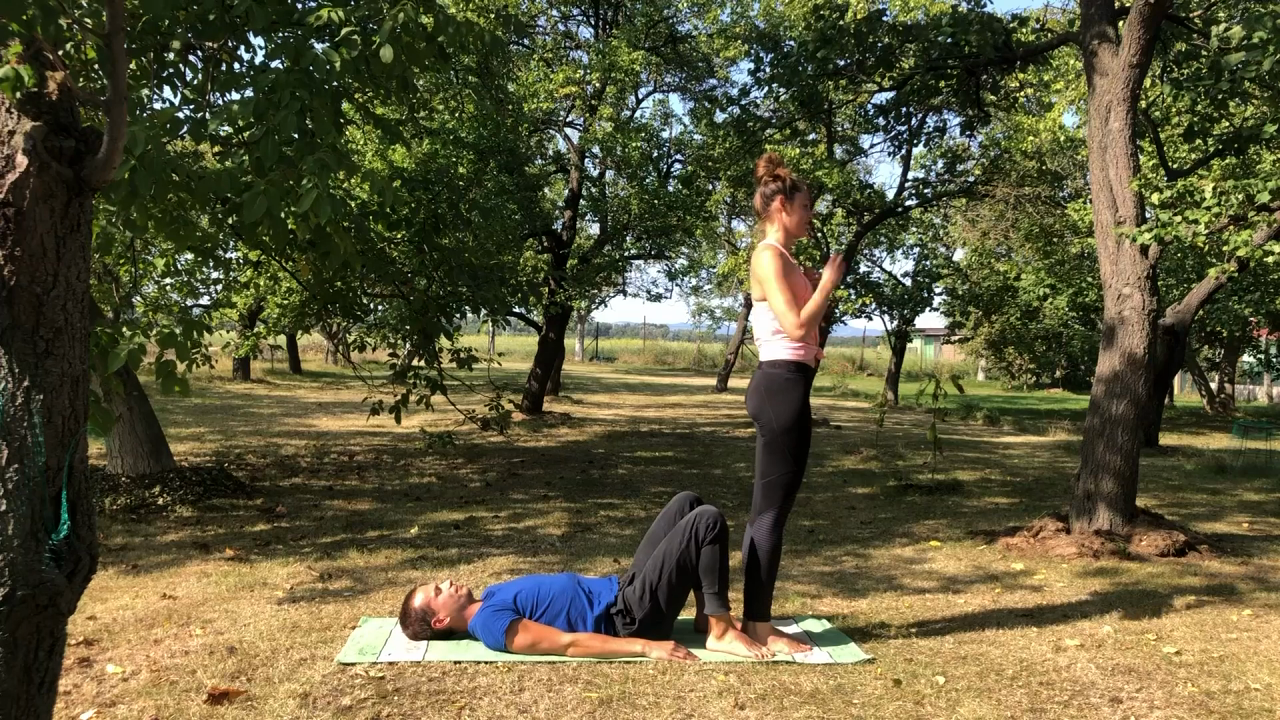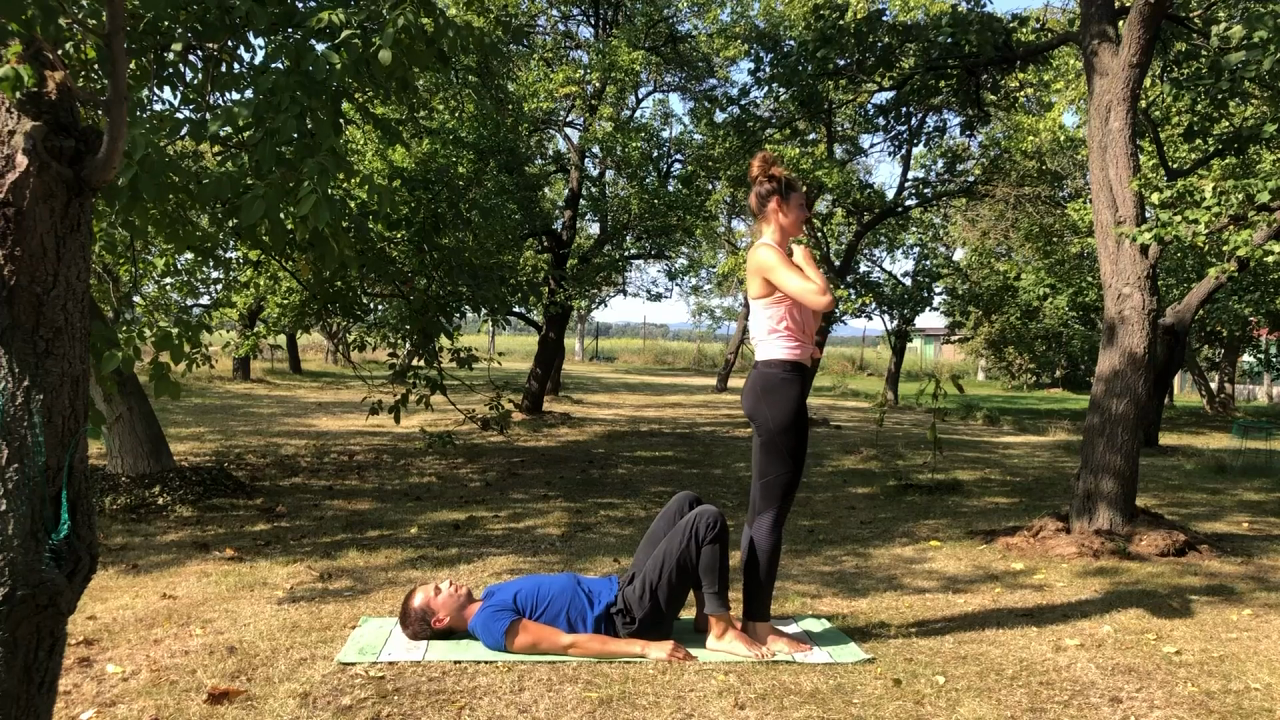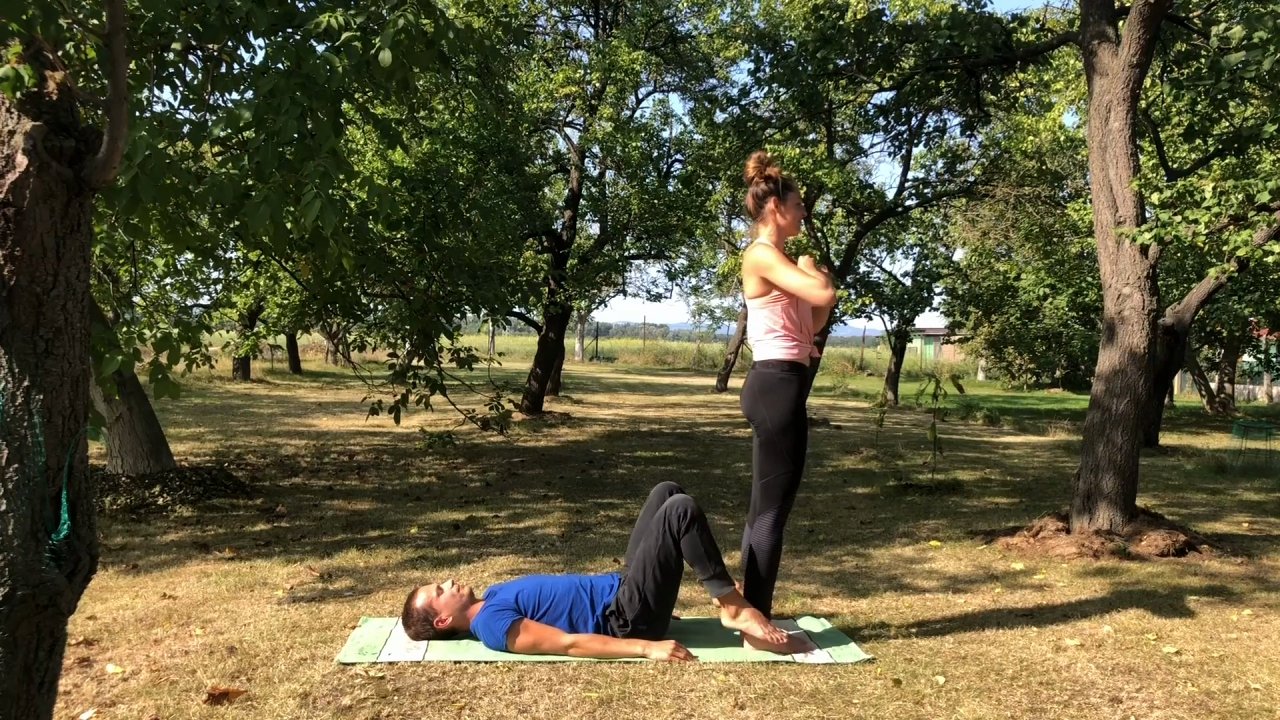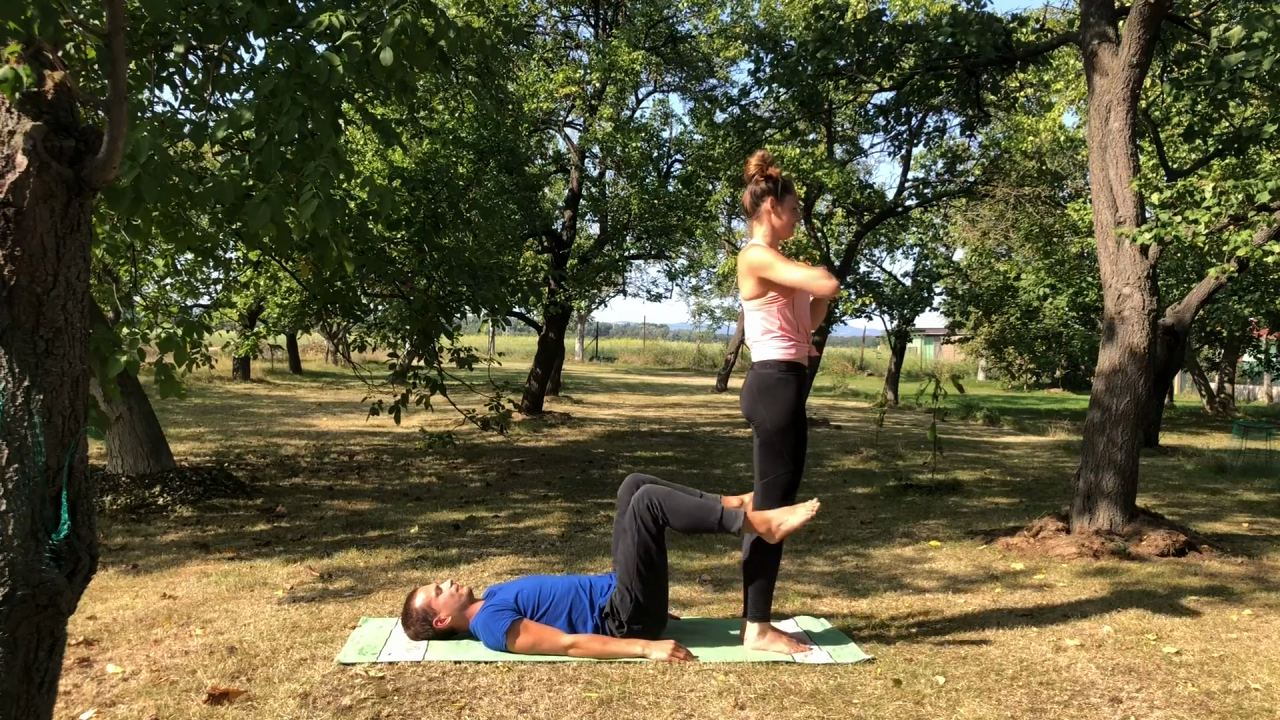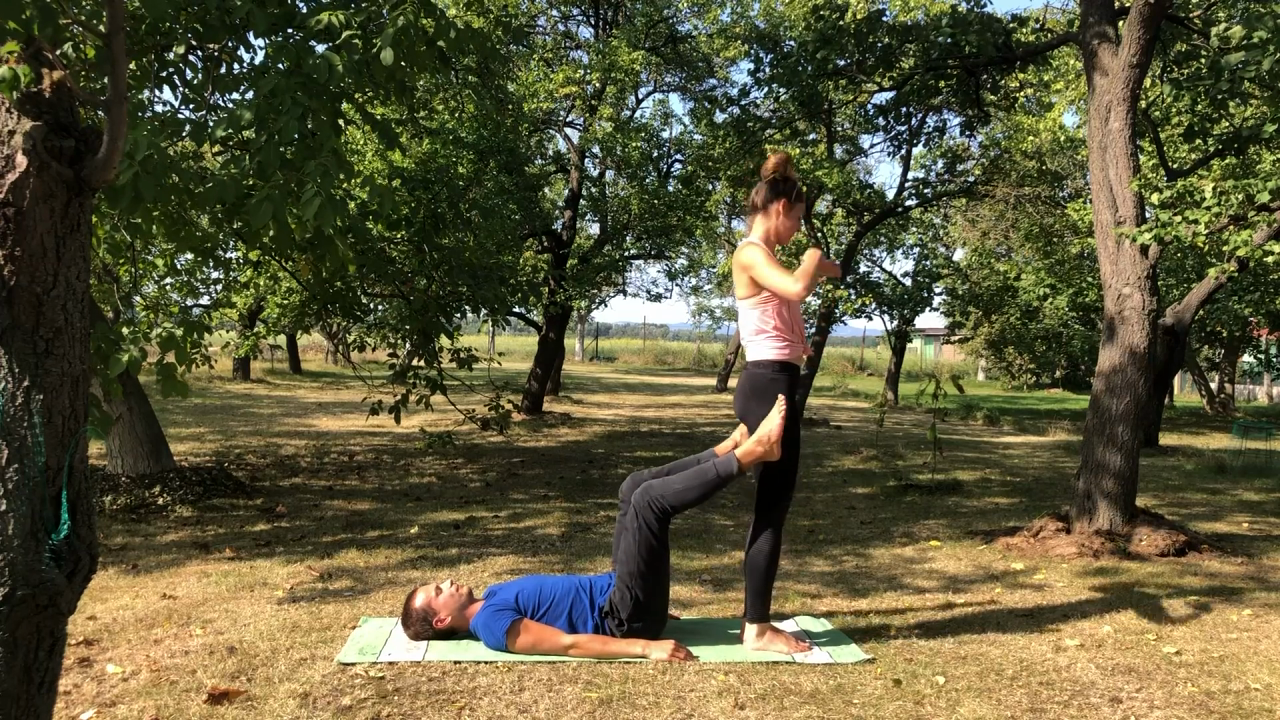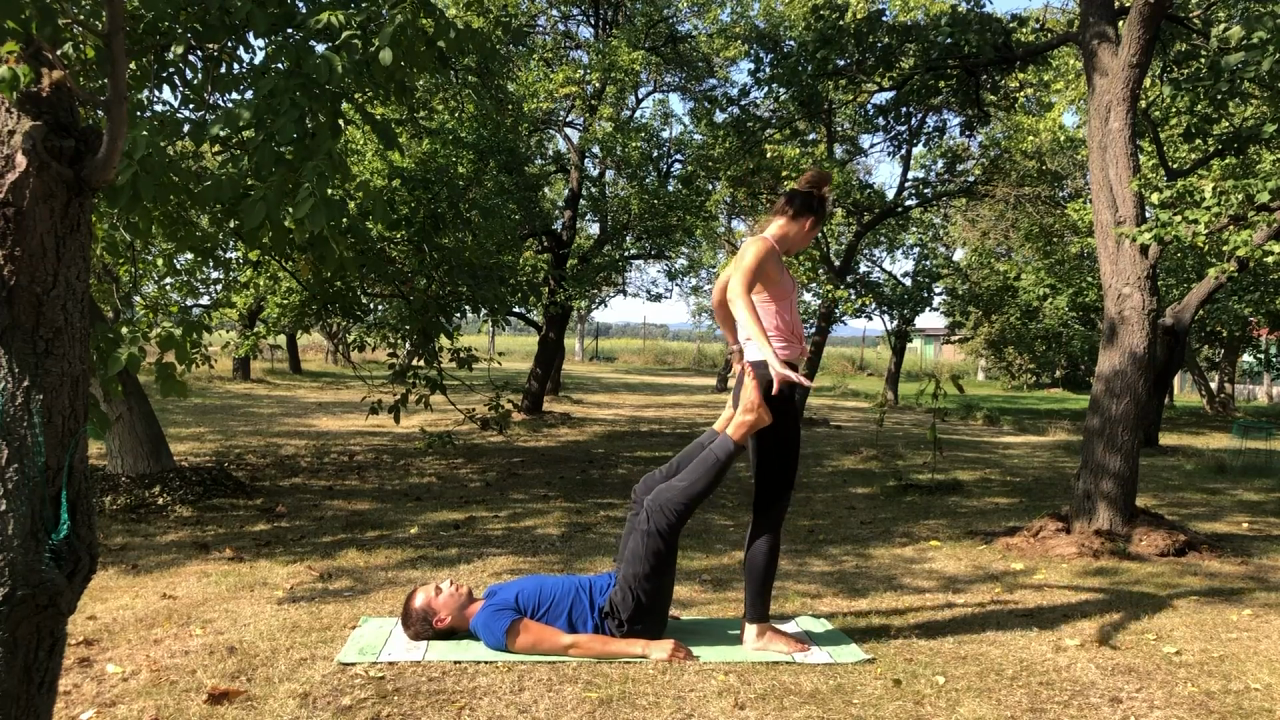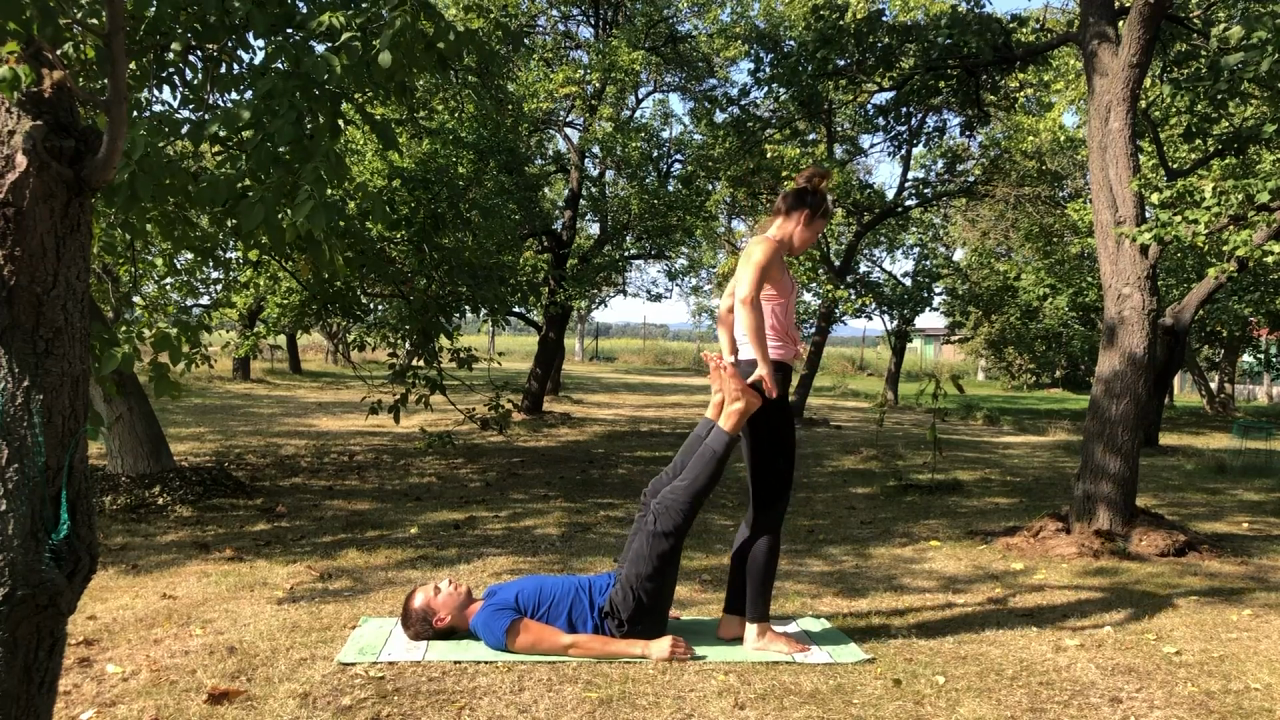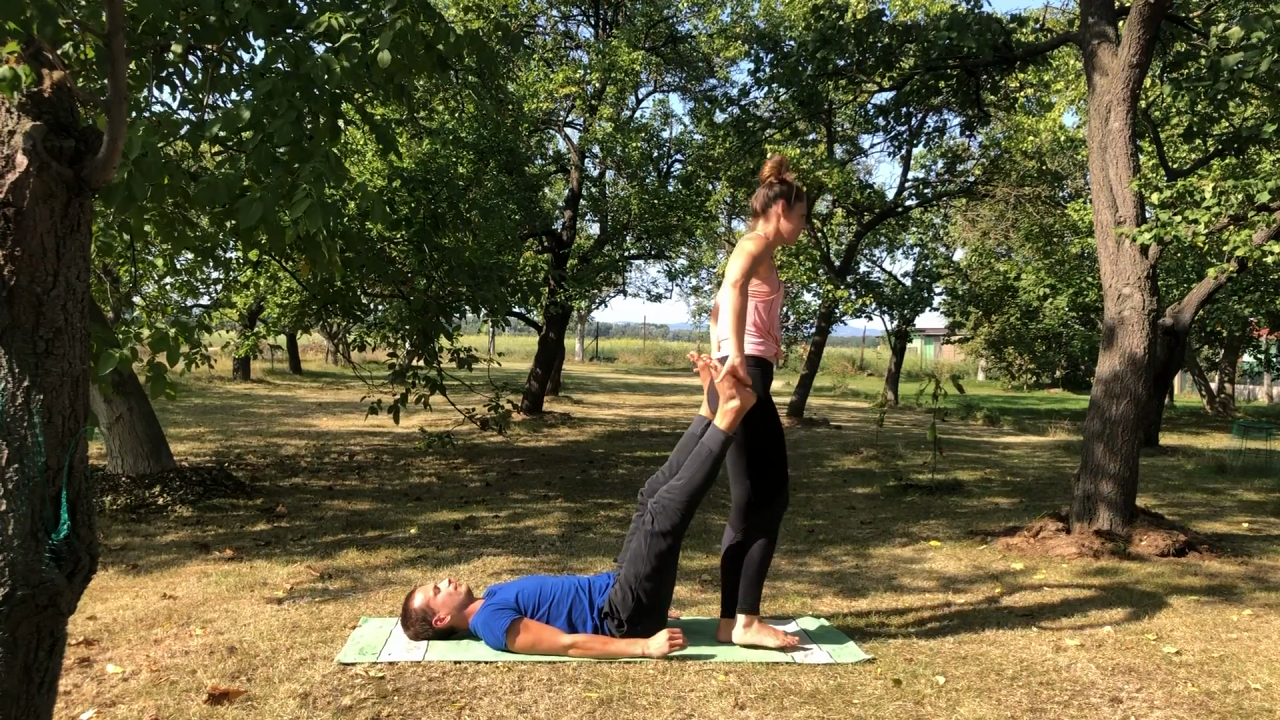
dt=0.4s
person 1, frame 1
left shoulder: (783, 258)
right shoulder: (769, 256)
right elbow: (797, 326)
left wrist: (819, 287)
right wrist: (827, 282)
left hip: (784, 383)
right hip: (782, 385)
left knee: (768, 509)
right knee: (772, 510)
left ankle: (756, 619)
right ankle: (757, 628)
person 1, frame 2
left shoulder: (779, 257)
right shoulder: (767, 255)
left elbow: (808, 318)
right elbow: (824, 300)
left wrist: (804, 263)
right wrist: (806, 259)
left hip: (779, 383)
right hip: (779, 385)
left knee: (765, 509)
right knee: (770, 510)
left ankle: (755, 619)
right ankle: (757, 627)
person 1, frame 3
left shoulder: (776, 259)
right shoulder: (763, 255)
left elbow: (813, 319)
right elbow: (825, 294)
left wrist: (813, 277)
right wrist: (813, 269)
left hip: (779, 384)
right hip: (777, 385)
left knee: (765, 509)
right knee: (771, 510)
left ankle: (755, 616)
person 1, frame 4
left shoulder: (773, 258)
right shoulder: (757, 256)
left elbow: (808, 320)
right elbow: (828, 284)
left wrist: (814, 287)
right wrist: (812, 272)
left hip: (778, 384)
right hip: (776, 384)
left knee: (766, 508)
right knee: (773, 509)
left ankle: (754, 619)
right ankle: (758, 629)
person 1, frame 5
left shoulder: (763, 253)
right shoulder: (752, 250)
left elbow: (786, 292)
right elbow: (795, 290)
left wrist: (813, 272)
right wrist: (813, 263)
left hip: (772, 382)
right hip: (769, 383)
left knee: (770, 504)
right knee: (771, 507)
left ankle: (755, 619)
right ankle: (756, 629)
person 1, frame 6
left shoulder: (765, 253)
right shoulder: (762, 247)
left elbow: (719, 298)
right elbow: (734, 295)
left wrist: (739, 349)
right wrist: (770, 358)
left hip: (771, 383)
right hip: (771, 385)
left knee: (772, 504)
right knee: (771, 507)
left ankle: (756, 617)
right ankle: (757, 628)
person 1, frame 7
left shoulder: (762, 253)
right shoulder: (767, 247)
left elbow: (725, 309)
right elbow: (744, 299)
left wrist: (732, 363)
right wrist: (763, 367)
left hip: (757, 383)
right hip: (763, 383)
left knee: (766, 505)
right knee: (769, 506)
left ankle: (734, 616)
right ankle: (757, 628)
person 1, frame 8
left shoulder: (756, 251)
right shoulder: (757, 243)
left elbow: (718, 306)
right elbow: (735, 286)
left wrist: (720, 359)
right wrist: (737, 359)
left hip: (739, 381)
right hip: (745, 380)
left knee: (752, 503)
right knee: (766, 501)
left ankle: (732, 617)
right ankle: (746, 619)
person 2, frame 1
left shoulder: (491, 598)
right shoulder: (491, 625)
right elbow: (568, 643)
right wrist: (646, 646)
left hip: (621, 591)
right hip: (631, 616)
left knee: (688, 504)
right knee: (708, 521)
left ankle: (707, 614)
right ankle: (721, 630)
person 2, frame 2
left shoulder: (491, 596)
right shoulder: (491, 625)
right elbow: (567, 643)
right wrist: (646, 647)
left hip: (621, 590)
right hip: (631, 617)
left knee: (688, 503)
right knee: (708, 521)
left ankle: (708, 612)
right ankle: (720, 630)
person 2, frame 3
left shoulder: (494, 597)
right shoulder: (492, 625)
right elbow: (570, 644)
right wrist: (647, 648)
left hip: (618, 588)
right hip: (628, 618)
left knee: (667, 493)
right knee: (680, 509)
left ankle: (726, 594)
right ankle: (733, 606)
person 2, frame 4
left shoulder: (492, 599)
right shoulder: (491, 624)
right elbow: (570, 644)
right wrist: (648, 648)
left hip: (612, 591)
right hip: (626, 619)
left knee: (635, 487)
right knee: (647, 500)
left ankle: (740, 509)
right ankle: (755, 522)
person 2, frame 5
left shoulder: (491, 600)
right shoulder: (490, 624)
right elbow: (569, 644)
right wrist: (646, 648)
left hip: (613, 594)
right hip: (626, 618)
left knee: (636, 487)
right knee: (648, 499)
left ankle: (734, 448)
right ankle: (745, 457)
person 2, frame 6
left shoulder: (493, 599)
right shoulder: (492, 625)
right elbow: (570, 644)
left wrist: (656, 596)
right wrist: (645, 648)
left hip: (615, 593)
right hip: (625, 617)
left knee: (650, 490)
right knee: (660, 506)
left ankle: (729, 423)
right ankle: (738, 430)
person 2, frame 7
left shoulder: (492, 599)
right shoulder: (491, 624)
right elbow: (570, 644)
right wrist: (646, 648)
left hip: (614, 592)
right hip: (625, 617)
left knee: (658, 495)
right knee: (665, 513)
left ankle: (720, 410)
right ankle: (732, 418)
person 2, frame 8
left shoulder: (493, 598)
right shoulder: (492, 624)
right elbow: (570, 643)
right wrist: (646, 645)
left hip: (615, 592)
right hip: (625, 615)
left knee: (654, 495)
right knee: (661, 514)
left ankle: (714, 408)
right ankle: (729, 415)
